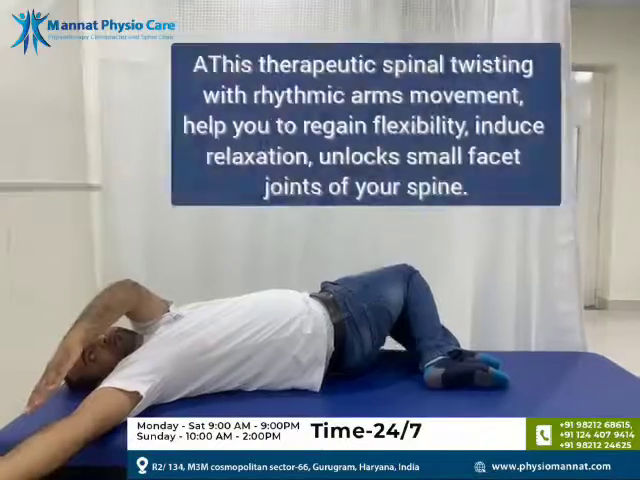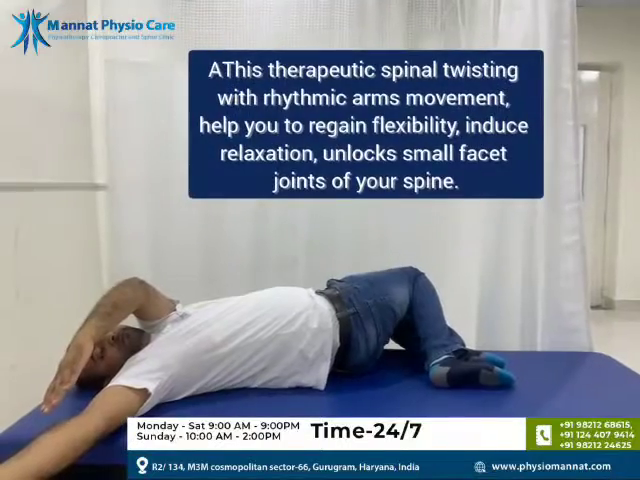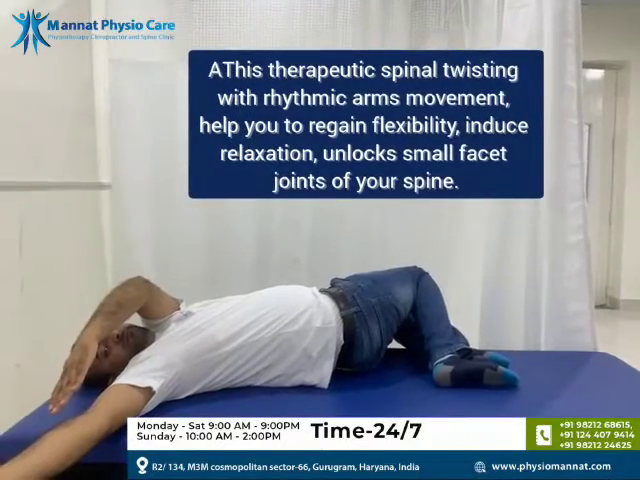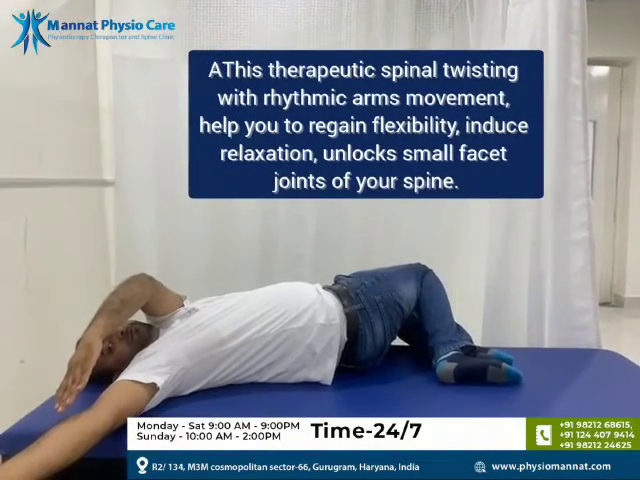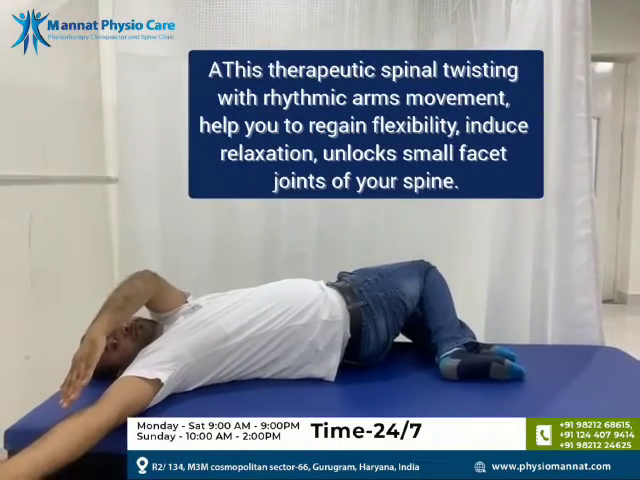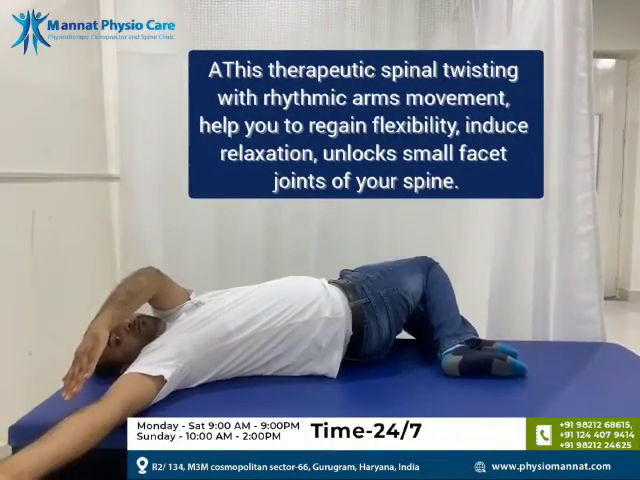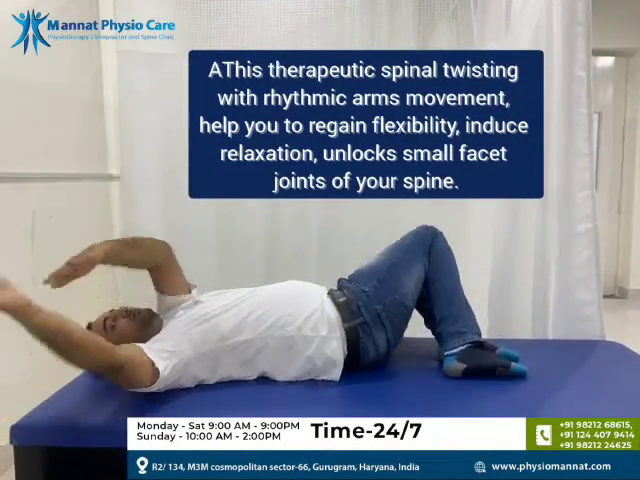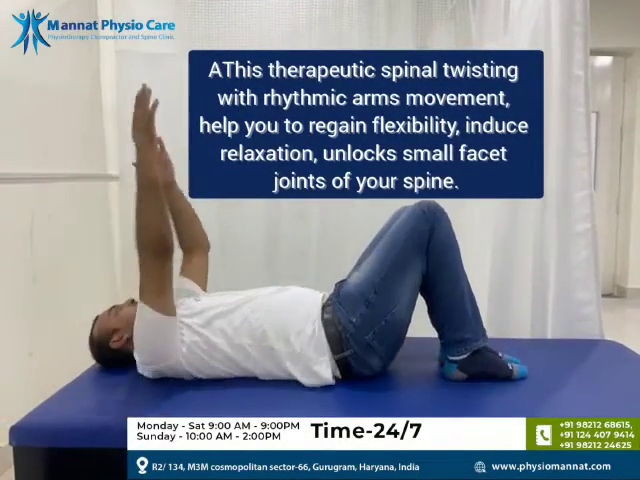
dt=0.5s
person 1, frame 1
left shoulder: (158, 327)
right shoulder: (137, 375)
left elbow: (126, 290)
right elbow: (81, 426)
left wrist: (75, 333)
left hip: (324, 321)
left knee: (402, 281)
right knee: (406, 277)
left ankle: (441, 359)
right ankle: (443, 360)
person 1, frame 2
left shoulder: (165, 327)
right shoulder: (146, 373)
left elbow: (133, 287)
right elbow: (88, 426)
left wrist: (85, 331)
left hip: (329, 315)
right knee: (412, 279)
left ankle: (446, 357)
right ankle: (446, 357)
person 1, frame 3
left shoulder: (167, 325)
right shoulder: (148, 373)
left elbow: (137, 286)
right elbow: (93, 424)
left wrist: (88, 334)
left hip: (332, 313)
right knee: (416, 279)
left ankle: (447, 357)
right ankle: (450, 357)
person 1, frame 4
left shoulder: (171, 322)
right shoulder: (154, 369)
left elbow: (142, 283)
right elbow: (99, 419)
left wrist: (92, 330)
right knee: (420, 277)
left ankle: (454, 353)
right ankle: (454, 353)
person 1, frame 5
left shoulder: (175, 317)
right shoulder: (157, 366)
left elbow: (145, 279)
right elbow: (103, 416)
left wrist: (98, 325)
left hip: (337, 302)
right knee: (423, 272)
left ankle: (454, 350)
right ankle: (458, 351)
person 1, frame 6
left shoulder: (177, 315)
right shoulder: (161, 361)
left elbow: (149, 276)
right elbow: (107, 411)
left wrist: (102, 317)
left hip: (338, 300)
right knee: (426, 268)
left ankle: (457, 346)
right ankle: (459, 346)
person 1, frame 7
left shoulder: (174, 318)
right shoulder: (160, 359)
left elbow: (161, 255)
right elbow: (109, 359)
left wrist: (101, 251)
left hip: (331, 311)
right hip: (347, 329)
left knee: (421, 246)
right knee: (427, 240)
left ankle: (462, 350)
right ankle: (464, 350)
person 1, frame 8
left shoulder: (180, 311)
right shoulder: (158, 352)
left elbow: (197, 246)
right elbow: (157, 253)
left wrist: (166, 184)
left hip: (330, 318)
right hip: (346, 340)
left knee: (415, 222)
right knee: (425, 217)
left ankle: (464, 353)
right ankle: (466, 353)
